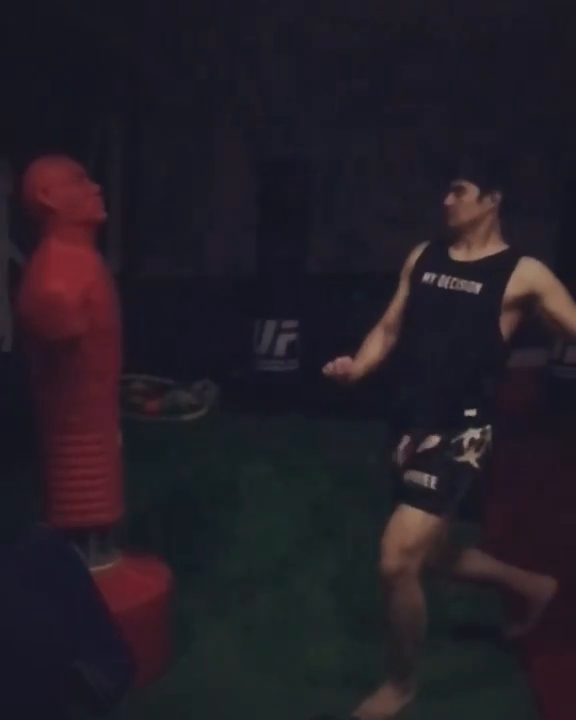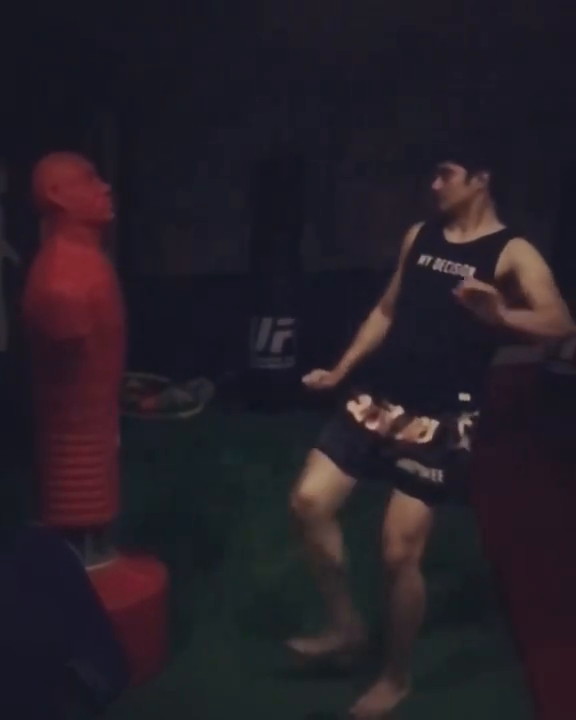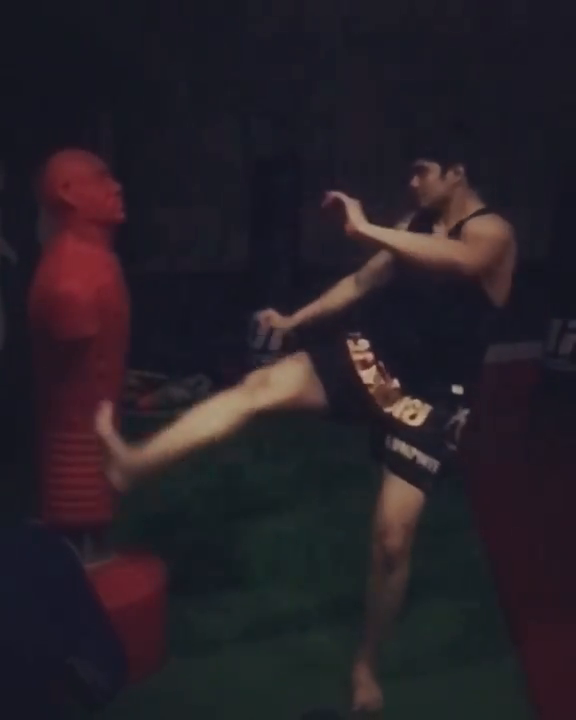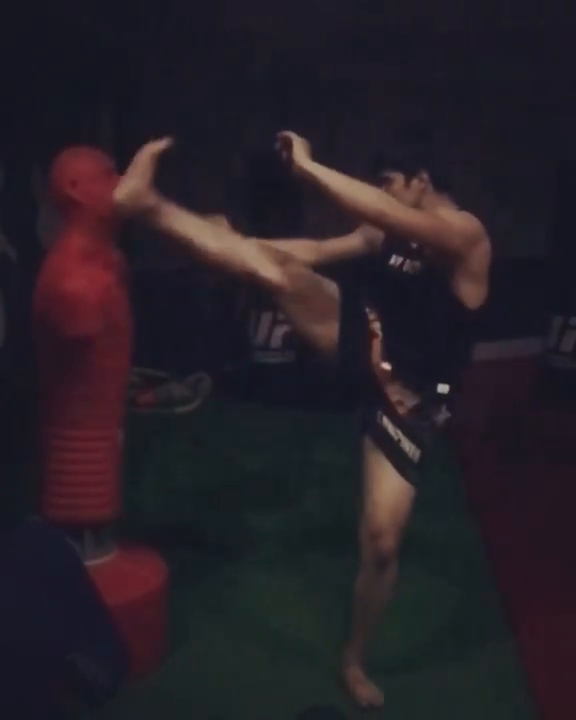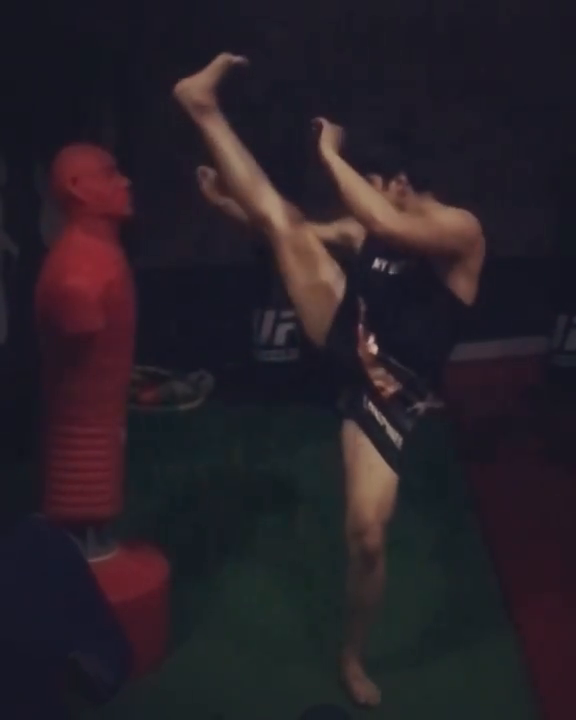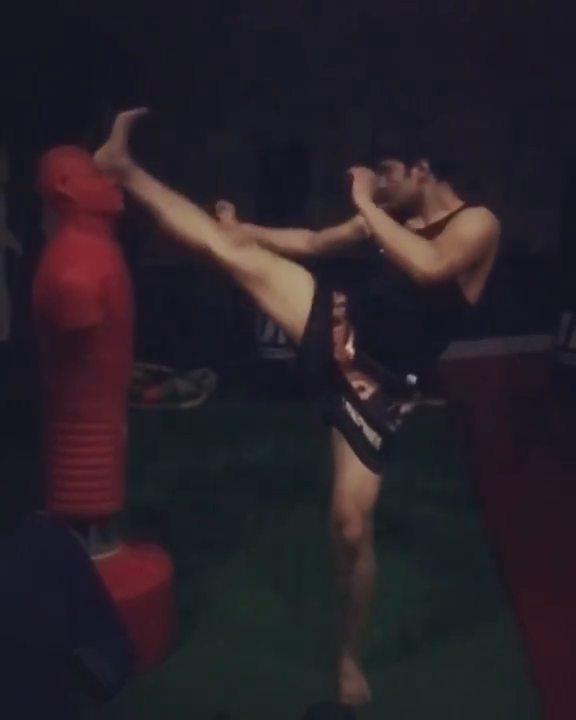
dt=0.7s
person 1, frame 1
left shoulder: (522, 273)
right shoulder: (422, 256)
left elbow: (571, 326)
right elbow: (389, 329)
right wrist: (356, 365)
left hip: (461, 435)
right hip: (416, 430)
left knee: (396, 561)
right knee: (439, 555)
right ankle: (534, 588)
person 1, frame 2
left shoulder: (514, 253)
right shoulder: (419, 236)
left wrist: (501, 317)
right wrist: (340, 369)
left hip: (442, 415)
right hip: (379, 395)
left knee: (400, 553)
right knee: (310, 501)
right ankle: (346, 625)
person 1, frame 3
left shoulder: (491, 232)
right shoulder: (416, 226)
left elbow: (460, 260)
right elbow: (362, 281)
left wrist: (366, 228)
right wrist: (295, 320)
left hip: (429, 400)
right hip: (369, 360)
left knee: (391, 541)
right knee: (260, 385)
left ankle: (365, 666)
right ankle: (135, 461)
person 1, frame 4
left shoulder: (463, 233)
right shoulder: (391, 233)
left elbow: (396, 217)
right elbow: (315, 251)
left wrist: (307, 165)
right wrist: (243, 243)
left hip: (410, 399)
right hip: (366, 347)
left knee: (382, 541)
right knee: (280, 271)
left ankle: (353, 662)
right ankle: (151, 201)
person 1, frame 5
left shoulder: (459, 229)
right shoulder: (366, 228)
left elbow: (391, 228)
right elbow: (294, 230)
left wrist: (329, 155)
right wrist: (227, 198)
left hip: (389, 390)
right hip: (349, 344)
left knee: (368, 535)
right knee: (281, 219)
left ankle: (352, 657)
person 1, frame 6
left shoulder: (477, 225)
right shoulder: (388, 215)
left elbow: (428, 266)
right elbow: (311, 241)
left wrist: (365, 205)
right wrist: (244, 227)
left hip: (376, 385)
right hip: (336, 327)
left knee: (353, 529)
right knee: (228, 247)
left ankle: (349, 657)
right ankle: (124, 167)
person 2, frame 1
left shoulder: (82, 258)
right shoulder: (56, 275)
right elbow: (63, 363)
left hip: (95, 420)
right hip: (77, 428)
left knee: (94, 526)
right knee: (84, 534)
person 2, frame 2
left shoulder: (87, 247)
right shoulder: (62, 278)
right elbow: (71, 354)
left hip: (93, 425)
right hip: (80, 428)
left knee: (93, 524)
right knee: (82, 530)
person 2, frame 3
left shoulder: (92, 255)
right shoulder: (70, 274)
right elbow: (75, 363)
left wrist: (125, 388)
left hip: (91, 420)
right hip: (78, 427)
left knee: (89, 527)
right knee: (79, 530)
person 2, frame 4
left shoulder: (98, 251)
right shoulder: (75, 270)
right elbow: (78, 360)
left wrist: (128, 385)
left hip: (98, 417)
right hip: (81, 424)
left knee: (90, 522)
right knee: (80, 526)
person 2, frame 5
left shoulder: (101, 250)
right shoulder: (78, 267)
right elbow: (80, 357)
left wrist: (131, 385)
left hip: (99, 415)
right hip: (83, 422)
left knee: (92, 518)
right knee: (82, 523)
person 2, frame 6
left shoulder: (96, 247)
right shoulder: (73, 265)
right elbow: (80, 356)
left hip: (100, 412)
right hip: (84, 418)
left knee: (94, 516)
right knee: (84, 520)
